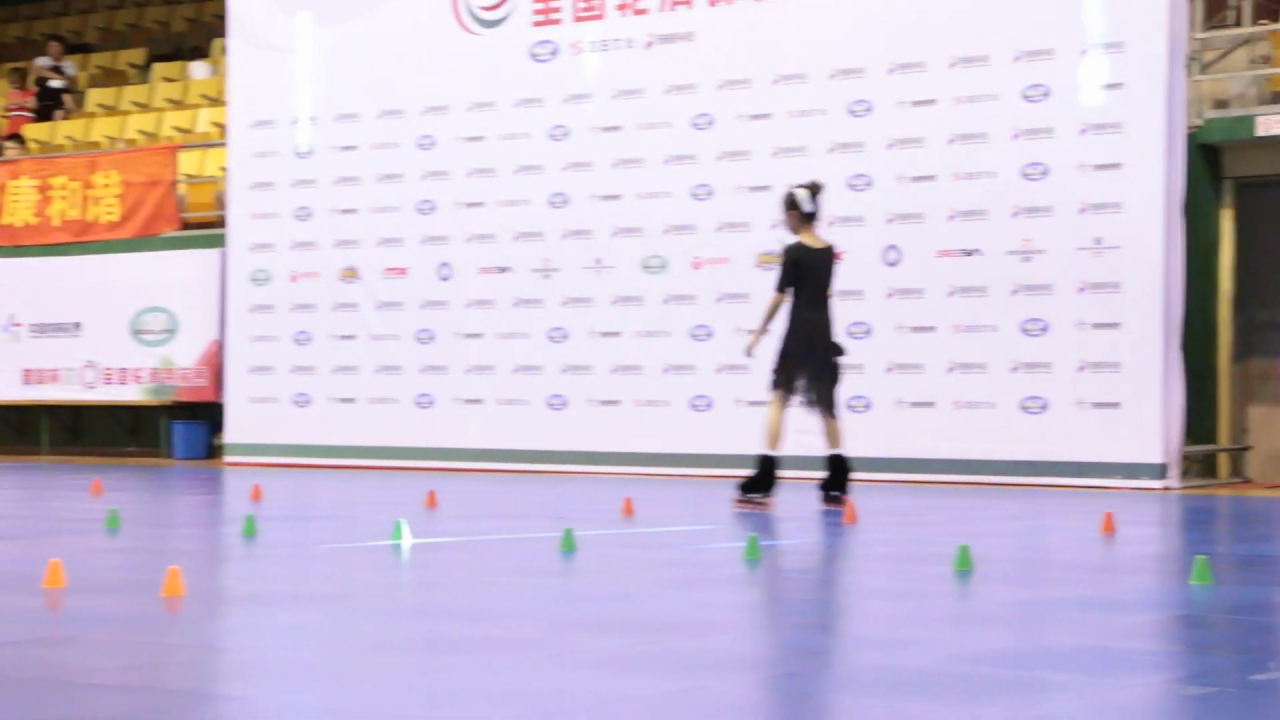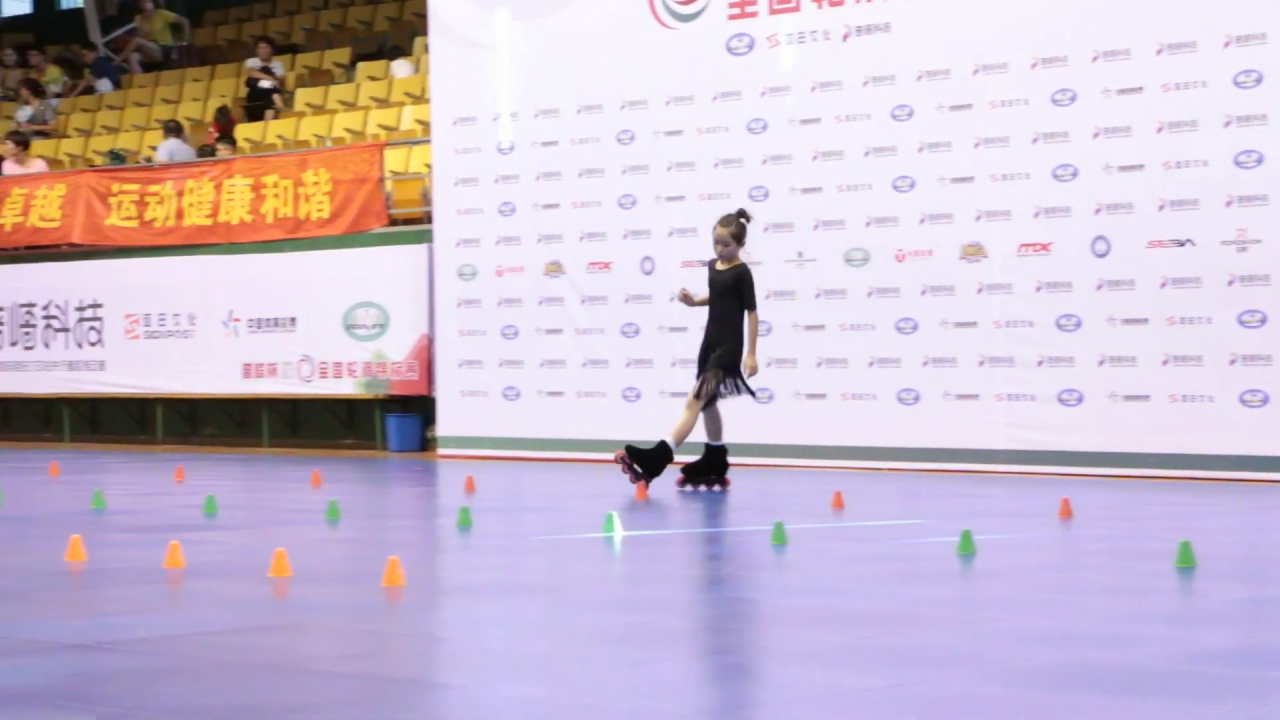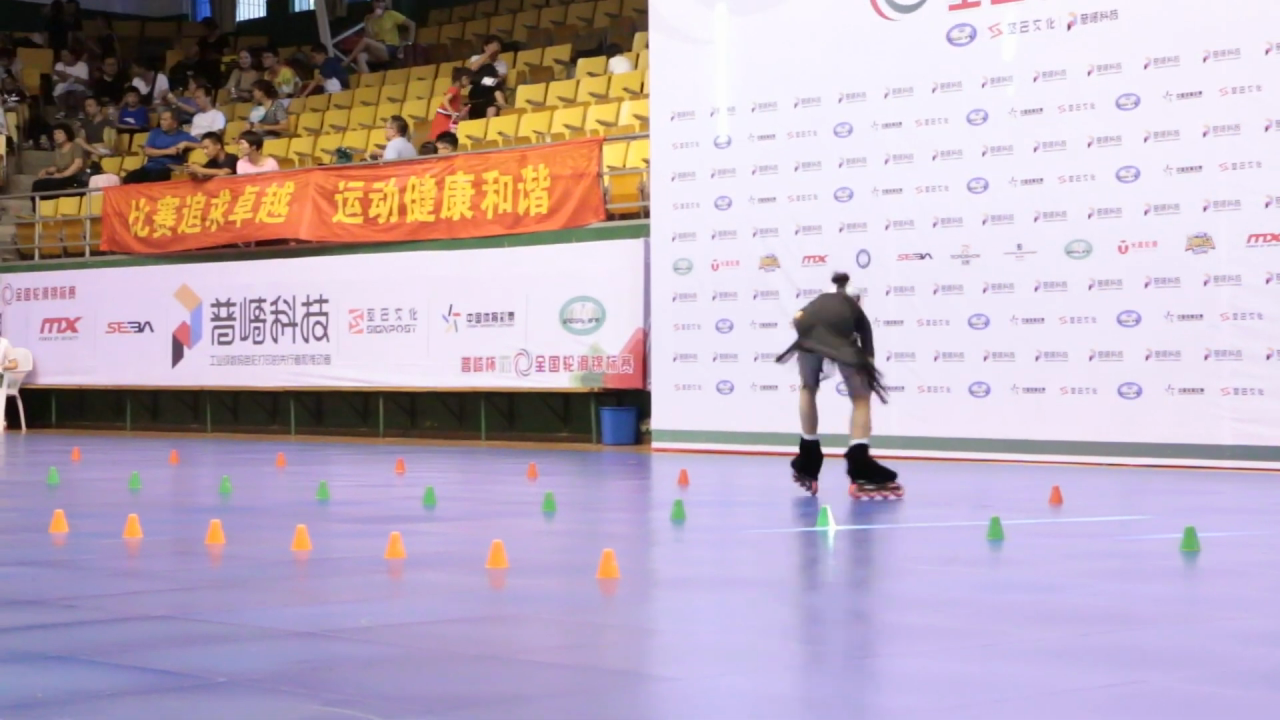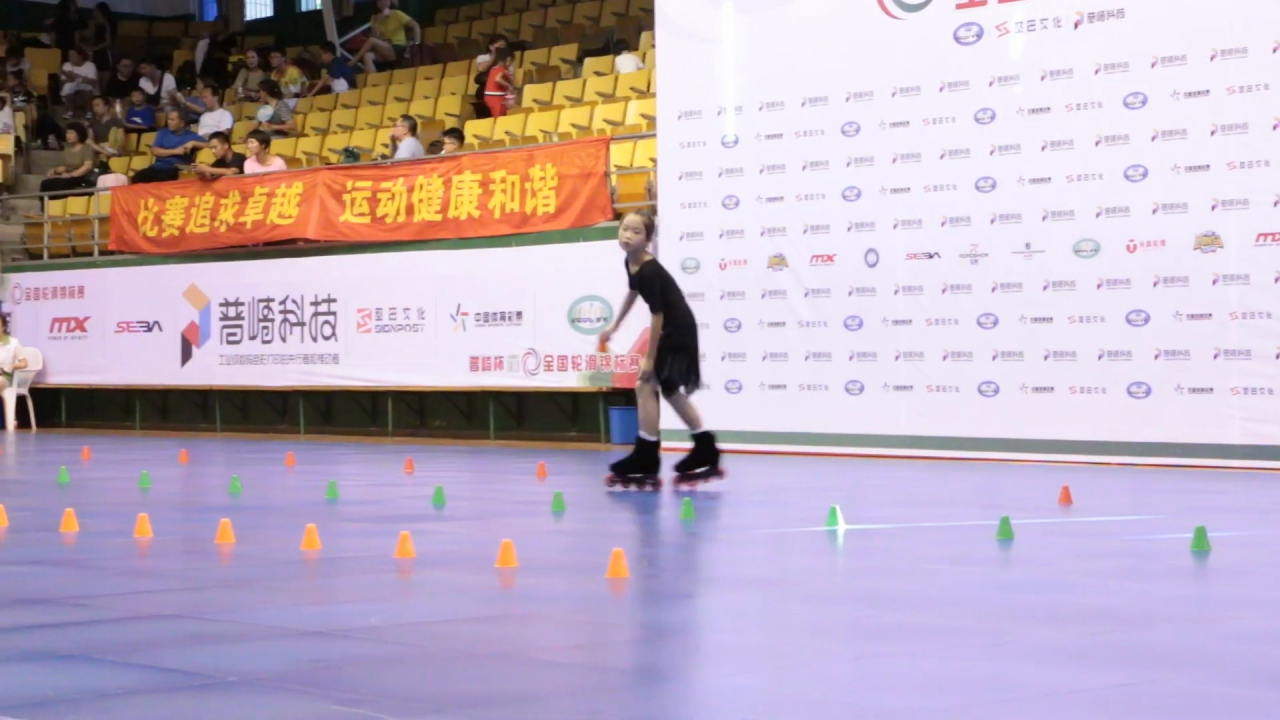
dt=1s
person 1, frame 1
left shoulder: (794, 251)
right shoulder: (828, 250)
left elbow: (780, 296)
left wrist: (758, 334)
left hip: (800, 334)
right hip: (822, 334)
left knee: (778, 400)
right knee: (825, 405)
left ankle: (762, 484)
right ankle: (837, 485)
person 1, frame 2
left shoulder: (742, 272)
right shoulder: (713, 266)
left elbow: (751, 313)
left wrist: (751, 354)
right wrist: (692, 301)
left hip: (728, 347)
right hip: (710, 344)
left knee: (695, 402)
right knee: (707, 403)
left ankle: (652, 461)
right ankle: (713, 466)
person 1, frame 3
left shoulder: (820, 301)
right shoulder: (857, 313)
left elbow: (798, 318)
right elbow: (868, 360)
left wrist: (805, 339)
left hip: (809, 327)
right hip: (839, 330)
left knee: (808, 388)
right knee: (861, 398)
left ankle: (808, 463)
right ankle: (861, 468)
person 1, frame 4
left shoulder: (653, 268)
right shoulder: (631, 262)
left elbow: (659, 314)
right elbow: (632, 294)
left wrist: (649, 358)
right wrist: (614, 327)
left hip: (679, 332)
right hip: (673, 330)
left knee: (645, 386)
right knee: (672, 390)
left ankle: (645, 462)
right ankle: (705, 456)
